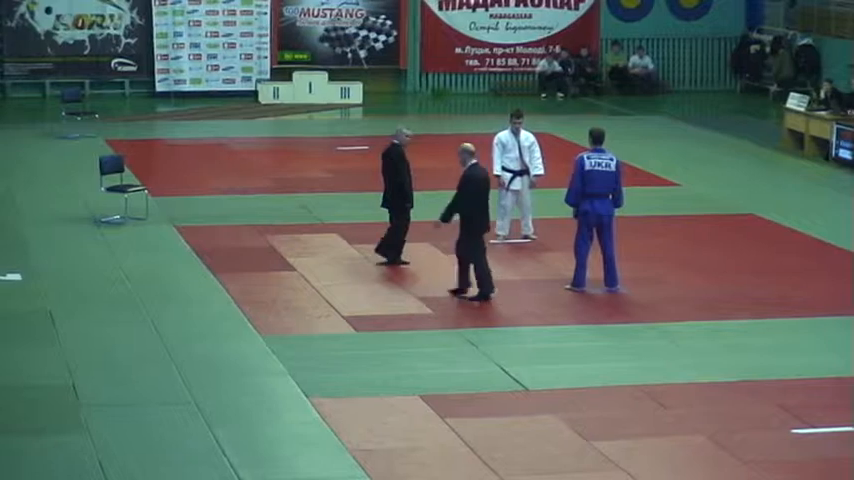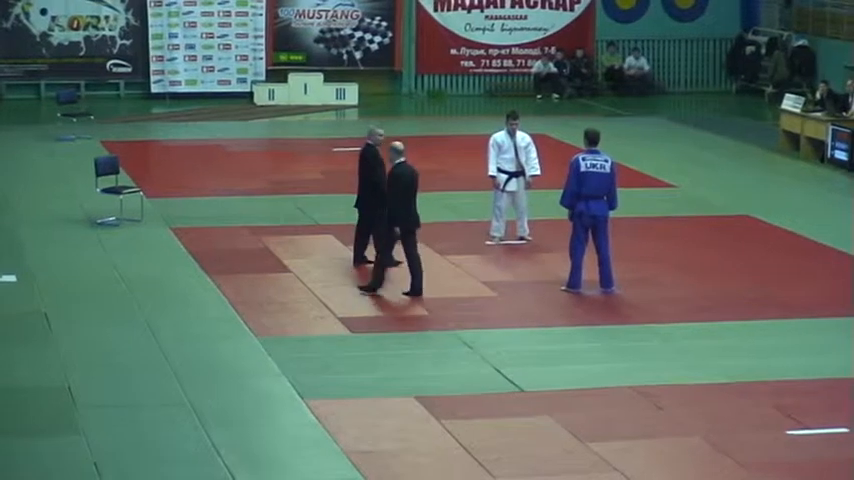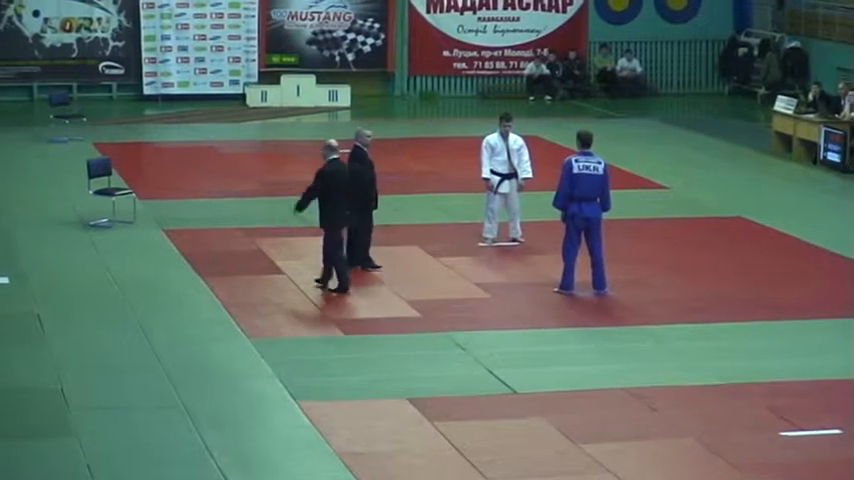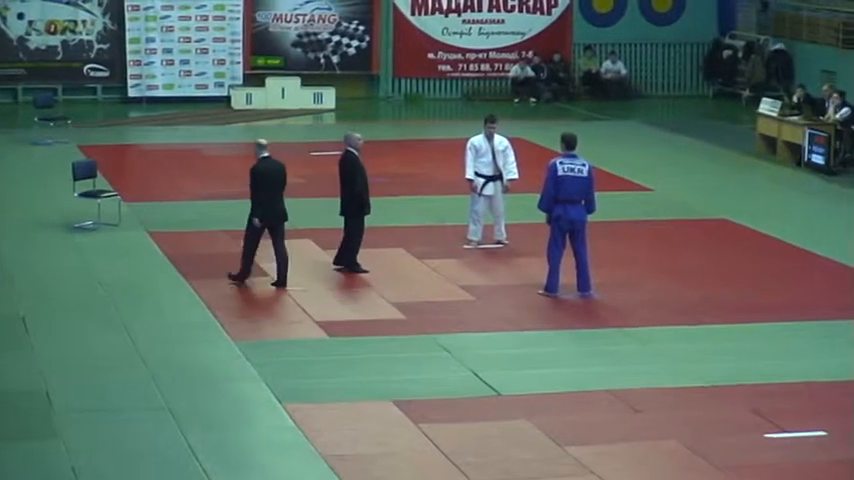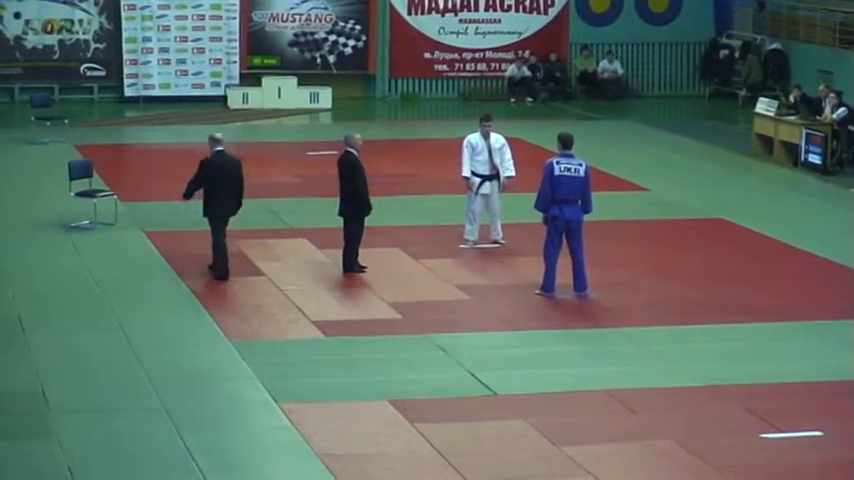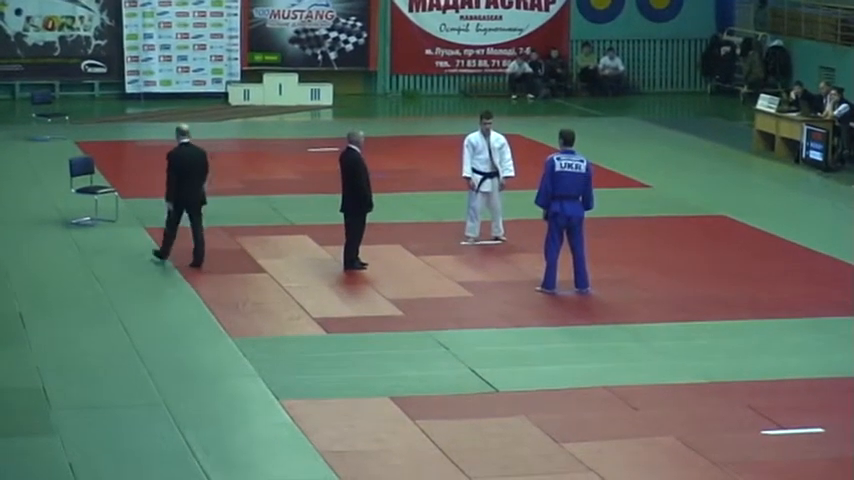
dt=0.5s
person 1, frame 1
left shoulder: (582, 159)
right shoulder: (613, 160)
left elbow: (576, 185)
right elbow: (617, 187)
left wrist: (574, 205)
right wrist: (615, 205)
left hip: (587, 206)
right hip: (605, 207)
left knee: (582, 245)
right knee: (608, 246)
left ankle: (578, 283)
right ankle: (612, 283)
person 1, frame 2
left shoulder: (578, 160)
right shoulder: (608, 161)
left elbow: (571, 187)
right elbow: (612, 189)
left wrist: (569, 206)
right wrist: (610, 207)
left hip: (582, 208)
right hip: (601, 208)
left knee: (578, 247)
right knee: (603, 248)
left ankle: (574, 284)
right ankle: (607, 284)
person 1, frame 3
left shoulder: (571, 162)
right shoulder: (601, 163)
left elbow: (564, 188)
right elbow: (605, 191)
left wrist: (562, 208)
right wrist: (603, 209)
left hip: (575, 210)
right hip: (594, 210)
left knee: (570, 249)
right knee: (596, 250)
left ankle: (567, 286)
right ankle: (600, 286)
person 1, frame 4
left shoulder: (555, 164)
right shoulder: (586, 166)
left elbow: (548, 191)
right elbow: (590, 193)
left wrist: (547, 211)
right wrist: (588, 211)
left hip: (560, 212)
right hip: (578, 213)
left knee: (555, 251)
right knee: (581, 252)
left ankle: (552, 288)
right ankle: (585, 288)
person 1, frame 5
left shoulder: (552, 164)
right shoulder: (583, 166)
left elbow: (545, 191)
right elbow: (586, 193)
left wrist: (544, 211)
right wrist: (584, 212)
left hip: (556, 212)
right hip: (575, 213)
left knee: (552, 251)
right knee: (577, 252)
left ankle: (548, 288)
right ankle: (581, 288)
person 1, frame 6
left shoulder: (553, 160)
right shoulder: (584, 162)
left elbow: (546, 187)
right elbow: (588, 189)
left wrist: (545, 207)
right wrist: (585, 208)
left hip: (557, 208)
right hip: (576, 209)
left knee: (552, 247)
right knee: (578, 248)
left ankle: (549, 285)
right ankle: (583, 285)
person 2, frame 1
left shoulder: (469, 175)
right shoulder: (481, 171)
left elbow: (459, 200)
left wrist: (444, 218)
left hip: (473, 222)
right hip: (479, 220)
left knee: (476, 256)
right knee: (462, 251)
left ankle: (486, 291)
right ankle: (463, 285)
person 2, frame 2
left shoulder: (395, 172)
right shoulder: (412, 171)
left elbow: (394, 200)
left wrist: (395, 225)
left hip: (397, 220)
right hip: (411, 219)
left knee: (384, 251)
right knee: (411, 253)
left ankle: (374, 285)
right ankle: (417, 288)
person 2, frame 3
left shoulder: (325, 171)
right shoulder: (347, 169)
left elbow: (312, 192)
left wrist: (298, 207)
right wrist: (348, 213)
left hip: (331, 216)
right hip: (342, 215)
left knee: (335, 249)
right knee: (329, 246)
left ankle: (343, 284)
right ankle: (325, 277)
person 2, frame 4
left shoulder: (257, 169)
right shoulder: (280, 166)
left elbow: (255, 194)
left wrist: (256, 216)
left hip: (260, 213)
right hip: (277, 212)
left knee: (250, 243)
right knee: (279, 245)
left ankle: (242, 275)
right ankle: (282, 279)
person 2, frame 5
left shoulder: (207, 163)
right shoulder: (235, 162)
left elbow: (196, 182)
right elbow: (240, 185)
left wrist: (187, 195)
right wrist: (238, 204)
left hip: (214, 207)
right hip: (229, 206)
left knee: (218, 237)
right knee: (219, 235)
left ankle: (223, 272)
right ankle: (216, 265)
person 2, frame 6
left shoulder: (174, 154)
right shoulder: (201, 152)
left elbow: (171, 179)
right elbow: (205, 173)
left wrist: (169, 200)
left hip: (179, 197)
right hip: (196, 196)
left knee: (172, 225)
right knee: (197, 227)
left ankle: (164, 252)
right ankle: (198, 259)
person 3, frame 1
left shoulder: (388, 151)
right shoulder: (398, 152)
right elbow: (402, 177)
right wrist: (407, 198)
left hip: (392, 195)
right hip: (399, 197)
left knee: (396, 225)
right knee: (401, 226)
left ankle: (384, 249)
right ankle: (394, 257)
person 3, frame 2
left shoulder: (367, 150)
right shoulder: (372, 152)
right elbow: (377, 177)
left wrist: (383, 194)
right wrist: (385, 195)
left hip: (366, 196)
right hip: (373, 197)
left knee: (364, 227)
right knee: (379, 228)
left ankle: (359, 257)
person 3, frame 3
left shoulder: (357, 153)
right shoulder: (359, 154)
right elbow: (363, 179)
left wrist: (370, 197)
right wrist: (371, 198)
left hip: (357, 198)
right hip: (362, 199)
left knee: (355, 229)
right knee: (364, 229)
left ankle: (352, 259)
right ankle: (364, 261)
person 3, frame 4
left shoulder: (347, 157)
right shoulder: (352, 159)
right elbow: (356, 184)
left wrist: (363, 202)
right wrist: (364, 203)
left hip: (350, 202)
right hip: (355, 203)
left knee: (351, 232)
right knee: (355, 233)
left ankle: (341, 259)
right ankle: (351, 264)
person 3, frame 5
left shoulder: (344, 158)
right shoulder: (353, 160)
right elbow: (358, 185)
right wrist: (367, 204)
left hip: (348, 202)
right hip: (355, 204)
left knee: (352, 234)
right knee: (354, 234)
left ankle: (352, 261)
right ankle: (349, 265)
person 3, frame 6
left shoulder: (346, 154)
right shoulder: (355, 158)
right elbow: (361, 182)
right wrist: (368, 201)
left hip: (350, 200)
right hip: (357, 201)
left knee: (354, 231)
right knee: (355, 231)
left ankle: (352, 258)
right ankle: (350, 262)
person 4, frame 1
left shoulder: (529, 137)
right shoulder: (501, 137)
left elbow: (535, 156)
right elbow: (497, 157)
left wrist: (534, 175)
right wrist: (499, 176)
left hip: (524, 176)
right hip: (508, 176)
left knee: (526, 206)
right knee: (505, 206)
left ankle: (527, 232)
right ankle: (501, 233)
person 4, frame 2
left shoulder: (525, 138)
right shoulder: (497, 138)
left elbow: (532, 157)
right elbow: (492, 158)
left wrist: (530, 175)
right wrist: (493, 177)
left hip: (520, 177)
right hip: (503, 176)
left knee: (522, 207)
right knee: (500, 207)
left ankle: (523, 233)
right ankle: (496, 234)
person 4, frame 3
left shoulder: (518, 140)
right shoulder: (490, 140)
left elbow: (524, 160)
right elbow: (486, 160)
left wrist: (522, 178)
right wrist: (487, 179)
left hip: (512, 179)
right hip: (496, 179)
left knee: (514, 209)
right knee: (492, 208)
left ankle: (515, 235)
right ankle: (489, 236)
person 4, frame 4
left shoulder: (503, 142)
right shoulder: (474, 141)
left elbow: (509, 161)
right elbow: (470, 162)
left wrist: (508, 179)
right wrist: (471, 180)
left hip: (497, 181)
right hip: (480, 181)
left knee: (499, 211)
right knee: (477, 211)
left ankle: (500, 237)
right ankle: (474, 238)
person 4, frame 5
left shoulder: (499, 139)
right shoulder: (471, 140)
left elbow: (506, 158)
right elbow: (466, 159)
left wrist: (505, 176)
right wrist: (467, 178)
left hip: (493, 180)
right hip: (477, 180)
left knee: (495, 210)
right knee: (473, 210)
left ankle: (496, 237)
right ankle: (470, 238)
person 4, frame 6
left shoulder: (499, 139)
right shoulder: (471, 139)
left elbow: (506, 158)
right elbow: (467, 159)
left wrist: (504, 177)
right wrist: (468, 178)
left hip: (494, 178)
right hip: (478, 178)
left knee: (496, 208)
right knee: (474, 207)
left ankle: (498, 234)
right ankle: (471, 235)
